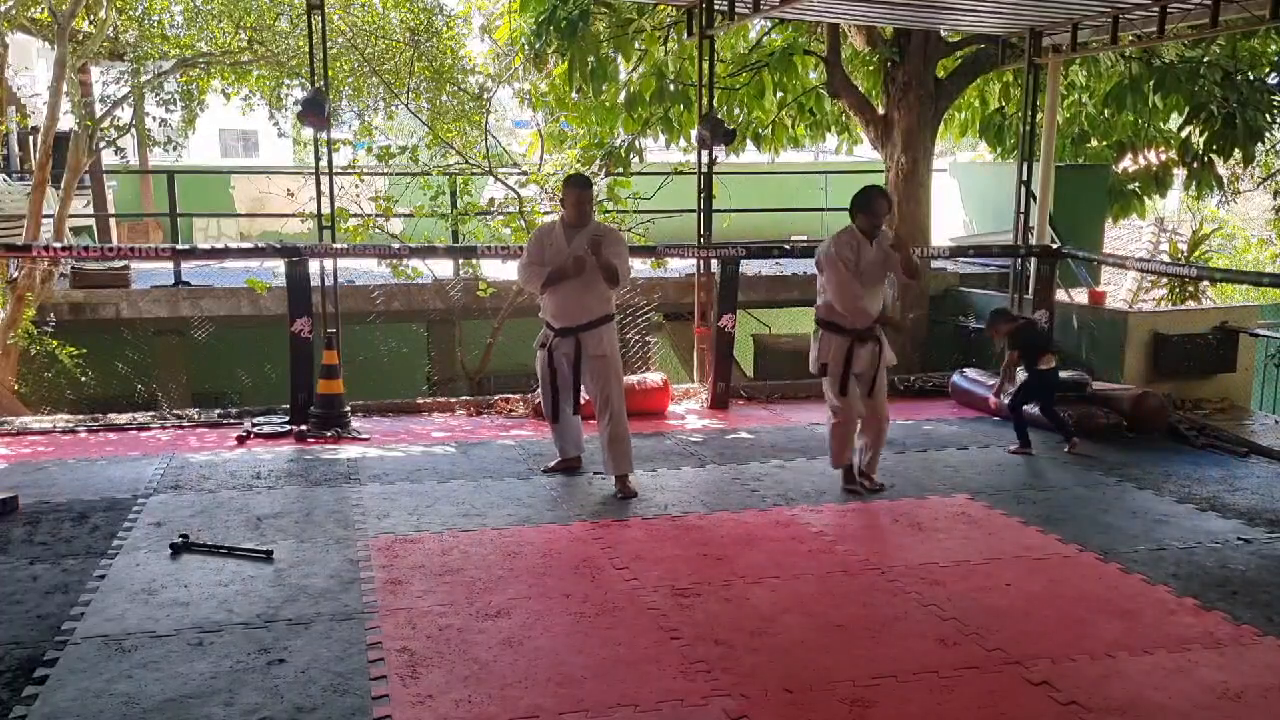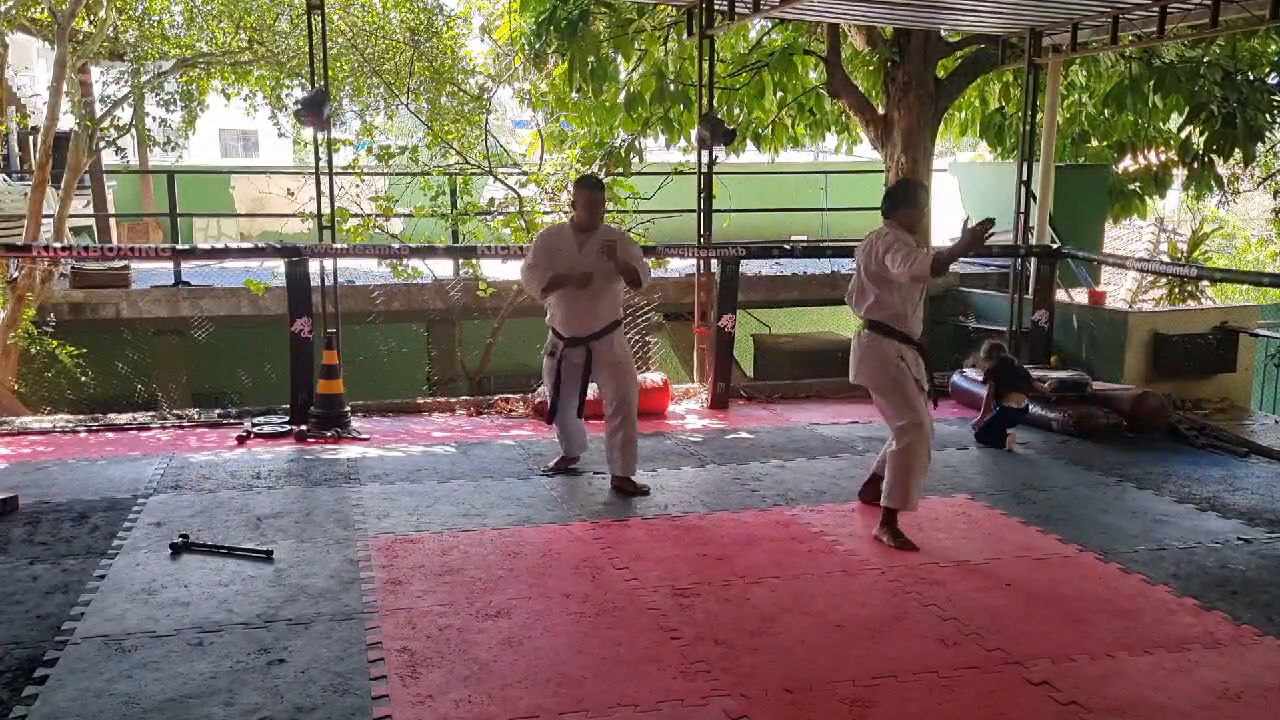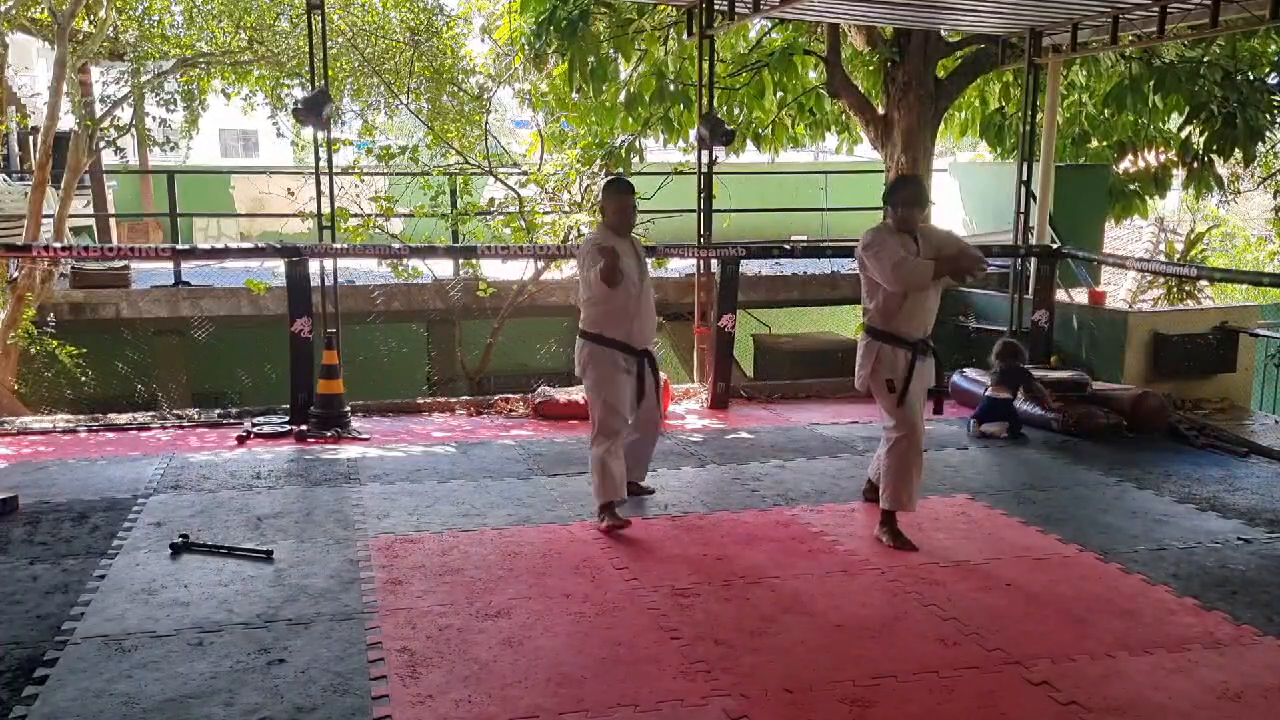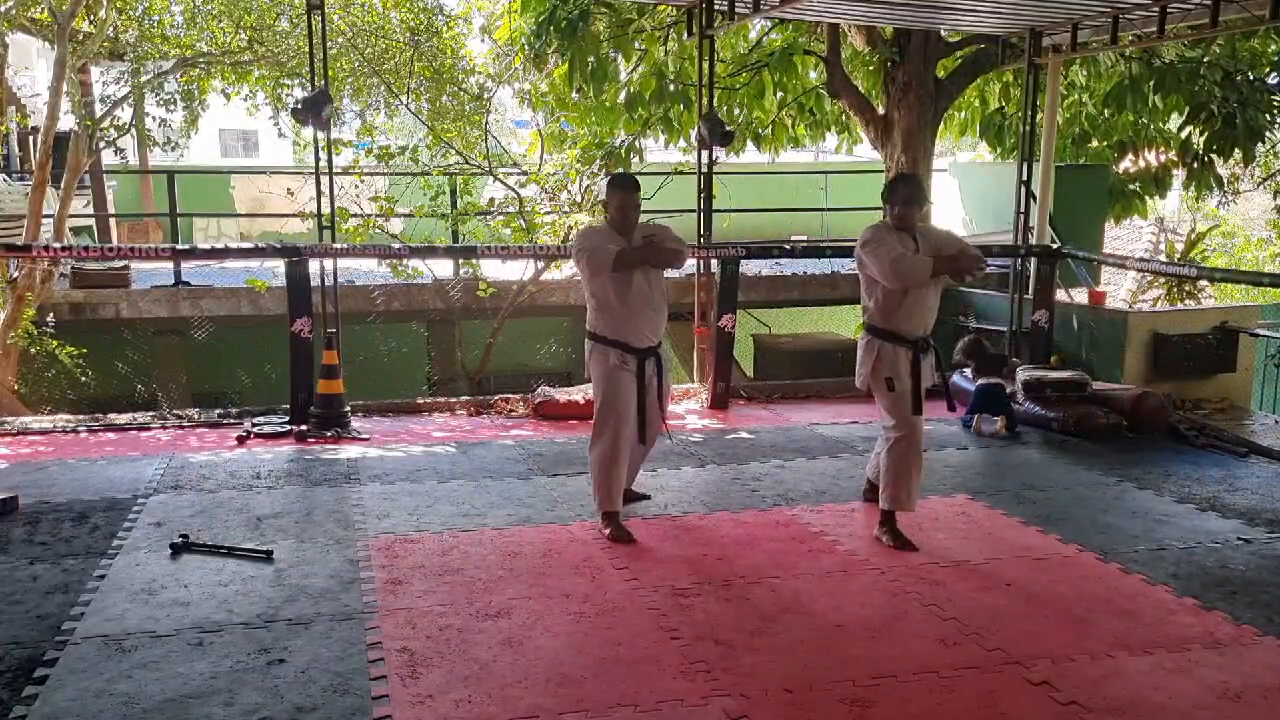
dt=0.5s
person 1, frame 1
left shoulder: (884, 241)
right shoulder: (836, 247)
left elbow: (910, 274)
right elbow: (847, 299)
left wrist: (904, 254)
right wrist: (886, 319)
left hip: (870, 340)
right hip: (836, 339)
left knee: (877, 413)
right knee: (845, 410)
left ankle: (865, 470)
right ankle: (847, 472)
person 1, frame 2
left shoulder: (887, 241)
right shoulder: (892, 240)
right elbow: (916, 265)
right wrist: (962, 247)
left hip: (895, 349)
right hip: (886, 351)
left knee: (910, 429)
right knee: (915, 433)
left ankle: (874, 486)
right ankle: (887, 523)
person 1, frame 3
left shoulder: (932, 237)
right shoulder: (876, 240)
left elbow: (975, 260)
right elbow: (901, 274)
left wrist: (952, 265)
right wrist: (948, 265)
left hip: (917, 351)
right hip: (886, 351)
left knee: (906, 428)
right knee: (906, 433)
left ankle: (874, 486)
right ankle: (887, 522)
person 1, frame 4
left shoulder: (929, 236)
right shoulder: (875, 238)
left elbow: (972, 259)
right elbow: (900, 269)
left wrist: (952, 265)
right wrist: (947, 264)
left hip: (915, 349)
right hip: (886, 350)
left knee: (899, 425)
right knee: (906, 431)
left ankle: (874, 485)
right ankle: (887, 523)
person 2, frame 1
left shoulder: (609, 235)
right shoulder: (543, 235)
left elbow: (618, 278)
right elbow: (527, 276)
left wrist: (600, 258)
right wrist: (565, 270)
left hip: (596, 334)
right hip: (555, 334)
left knee: (610, 403)
right knee: (556, 401)
left ankle: (621, 475)
right ankle: (570, 455)
person 2, frame 2
left shoulder: (618, 239)
right shoulder: (550, 238)
left elbow: (640, 278)
right elbow: (531, 278)
left wrist: (620, 263)
right wrist: (566, 279)
left hip: (607, 340)
right hip: (564, 341)
left knee: (623, 405)
right knee: (559, 404)
left ankle: (622, 474)
right ankle: (571, 453)
person 2, frame 3
left shoulder: (633, 245)
right shoulder: (596, 246)
right elbow: (606, 282)
right wrist: (610, 263)
left hip: (638, 351)
right hip: (603, 351)
left knee: (648, 420)
right knee: (609, 426)
left ankle: (630, 477)
right ankle: (608, 508)
person 2, frame 4
left shoulder: (654, 233)
right shoulder: (589, 238)
left elbow: (677, 254)
right elbow: (597, 261)
left wrist: (640, 254)
right wrist: (645, 253)
left hip: (650, 352)
right hip: (611, 353)
left knee: (647, 427)
right knee: (613, 430)
left ankle: (622, 486)
right ankle: (609, 514)
